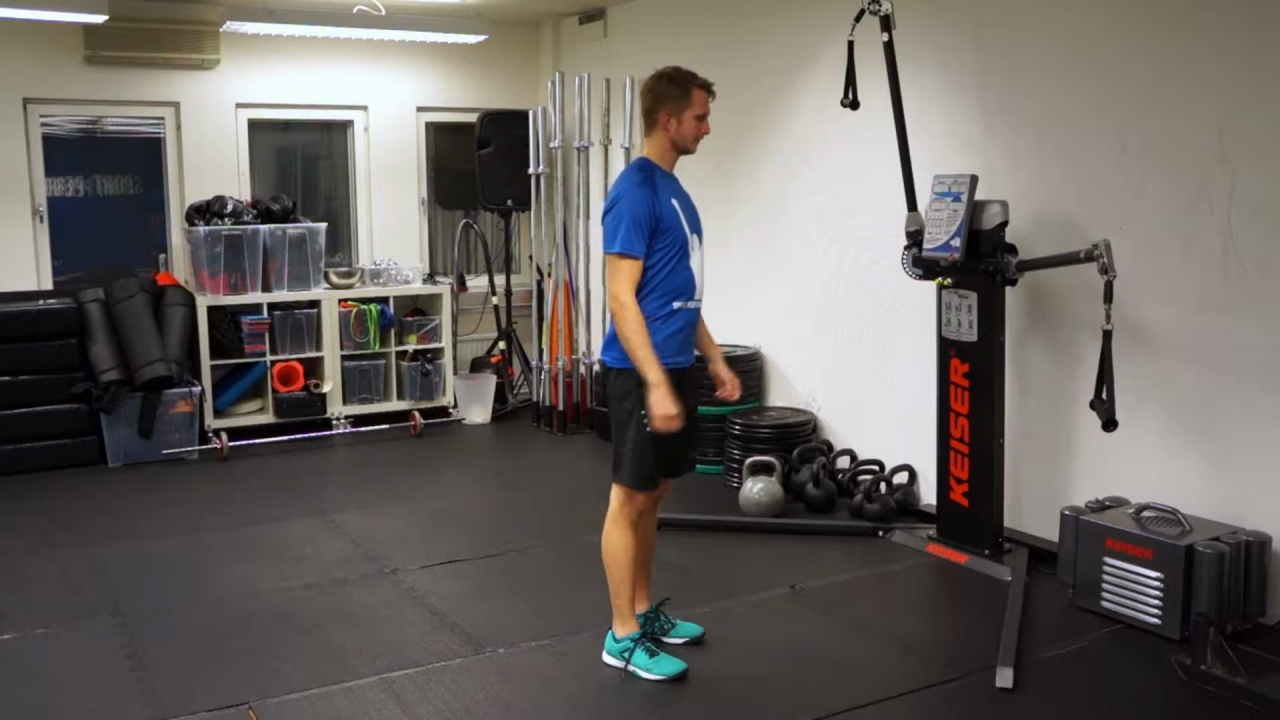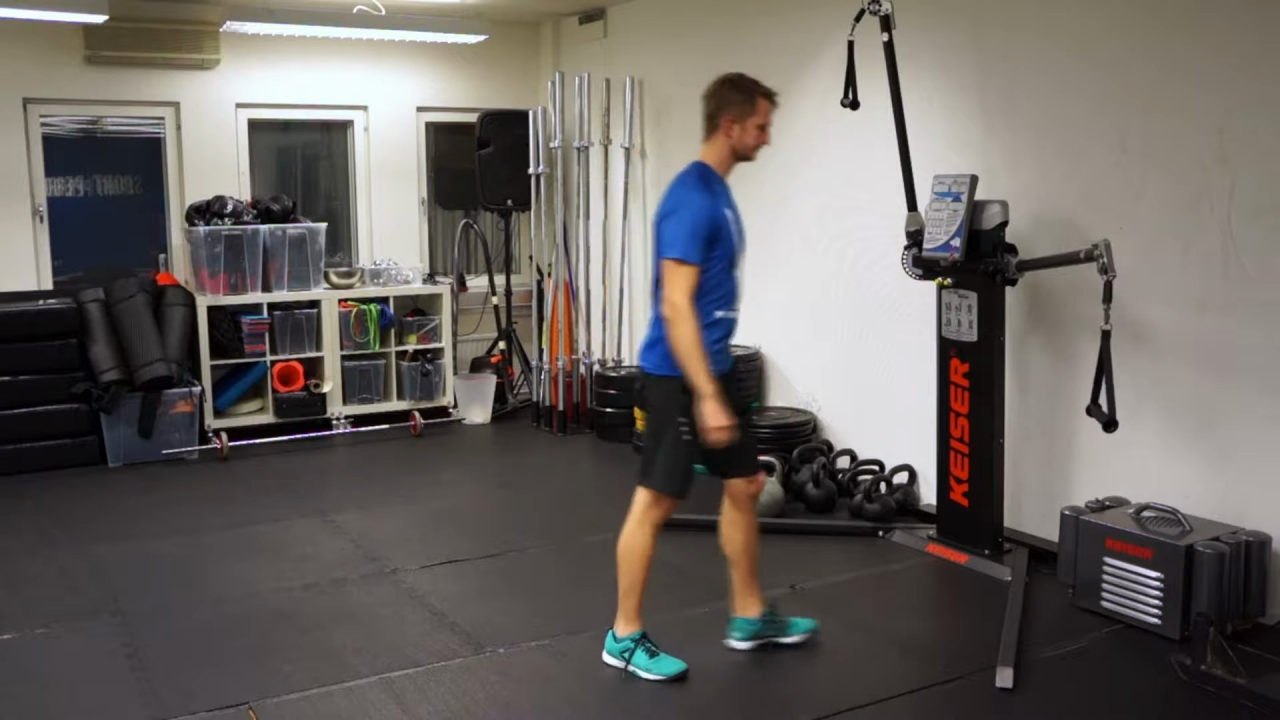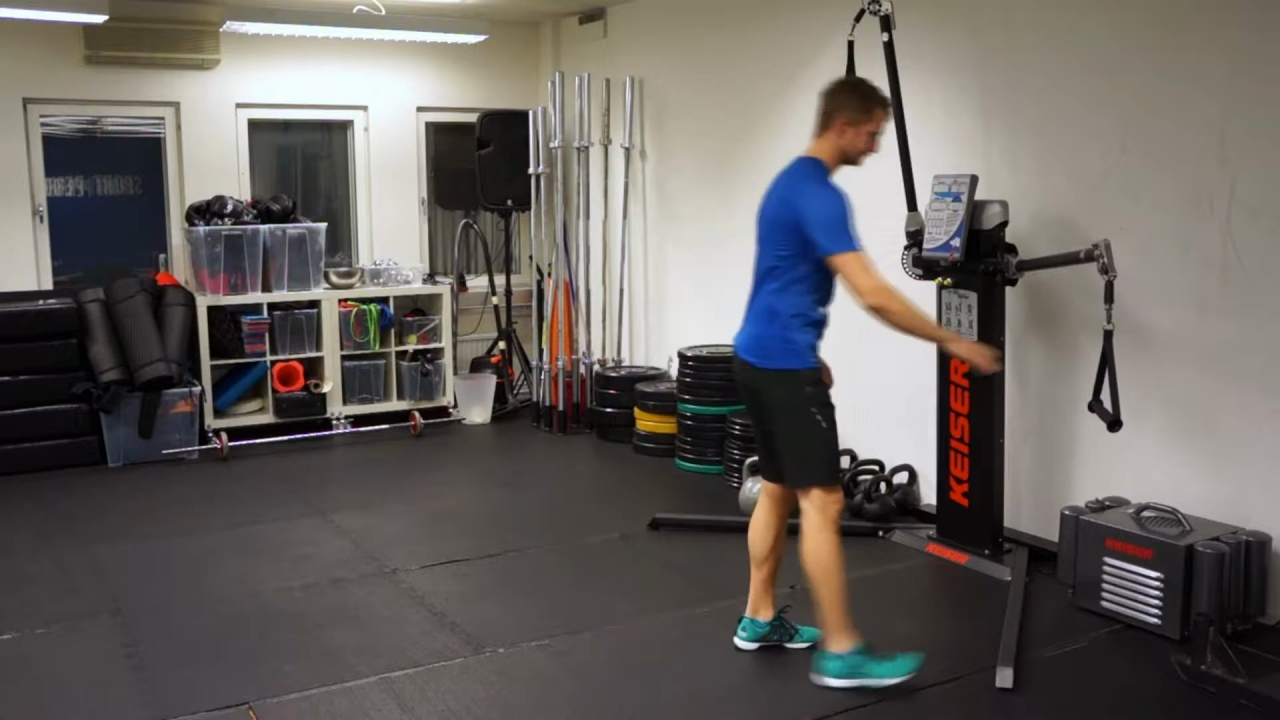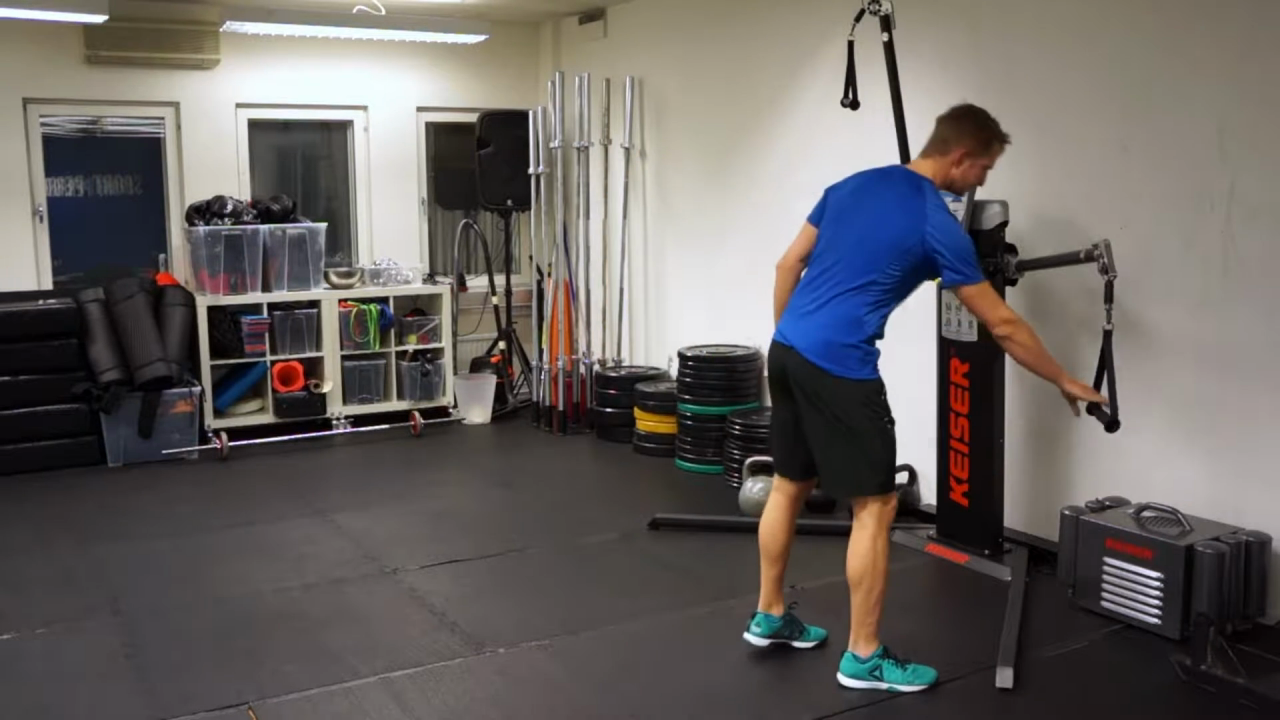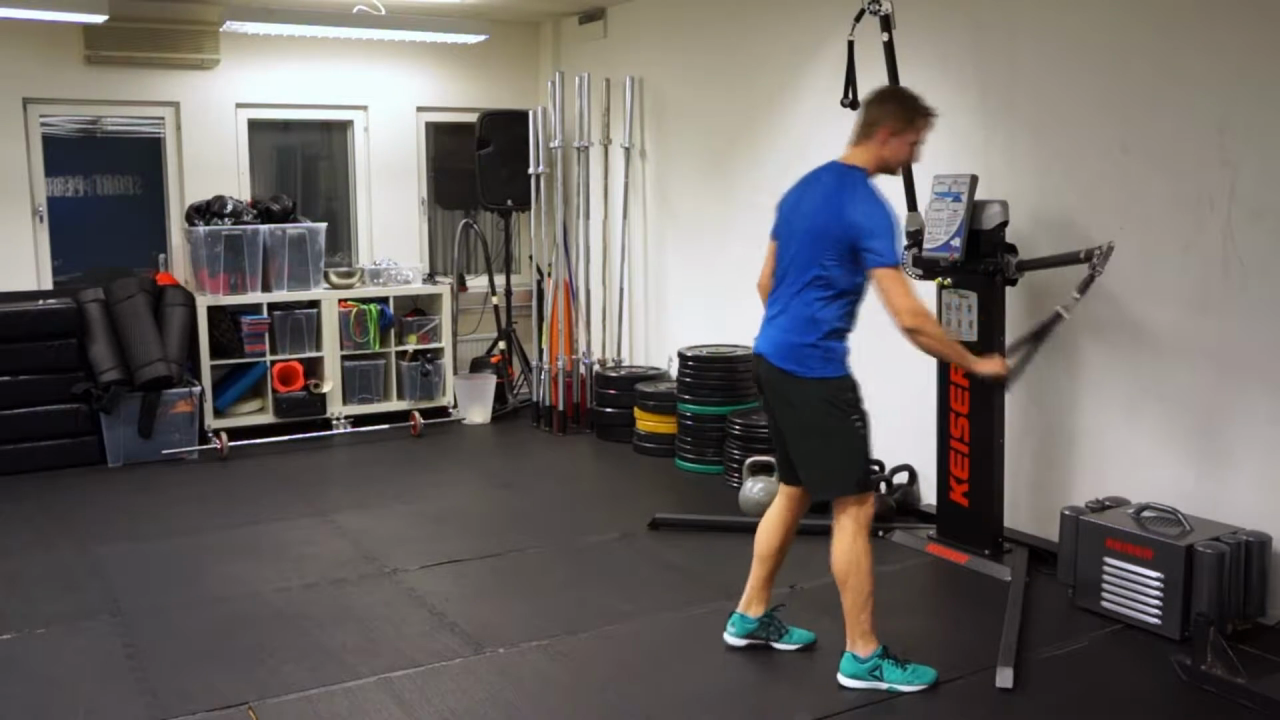
dt=0.5s
person 1, frame 1
left shoulder: (673, 189)
right shoulder: (635, 192)
right elbow: (622, 299)
left wrist: (715, 360)
right wrist: (655, 384)
left hip: (674, 367)
right hip: (641, 373)
left knee: (652, 495)
right knee: (629, 499)
left ankle: (645, 610)
right ankle: (622, 635)
person 1, frame 2
left shoulder: (718, 192)
right shoulder: (690, 199)
right elbow: (678, 305)
right wrist: (706, 397)
left hip: (713, 368)
right hip: (678, 376)
left knee: (745, 486)
right knee: (656, 502)
left ankle: (751, 616)
right ankle: (625, 635)
person 1, frame 3
left shoulder: (792, 182)
right shoulder: (817, 194)
right elbow: (873, 295)
right wrist: (952, 343)
left hip: (761, 354)
right hip: (782, 362)
left knee: (779, 489)
right knee: (821, 500)
left ankle: (759, 619)
right ankle: (842, 649)
person 1, frame 4
left shoulder: (850, 186)
right shoulder: (937, 224)
left elbow: (788, 265)
right elbow: (1002, 325)
right wrist: (1067, 382)
left hip: (788, 350)
right hip: (839, 367)
left knee: (788, 486)
right knee: (875, 508)
left ankle: (769, 616)
right ankle: (864, 656)
person 1, frame 5
left shoulder: (803, 189)
right shoulder: (867, 208)
left elbow: (766, 281)
right elbow: (909, 317)
right wrist: (975, 364)
left hip: (772, 358)
right hip: (813, 369)
left knee: (796, 492)
right knee: (854, 507)
left ankle: (750, 616)
right ankle: (862, 655)
